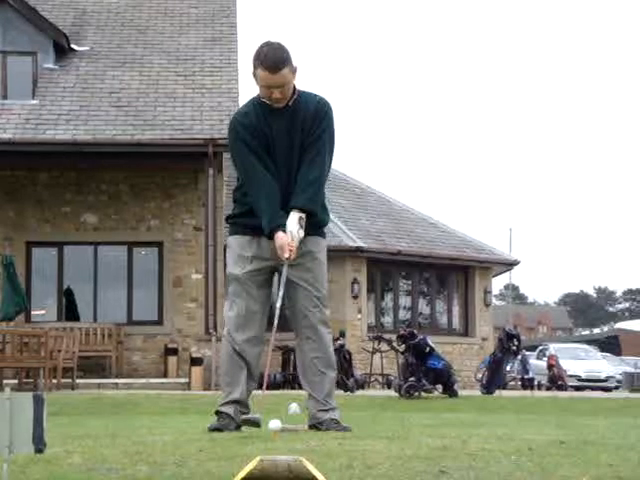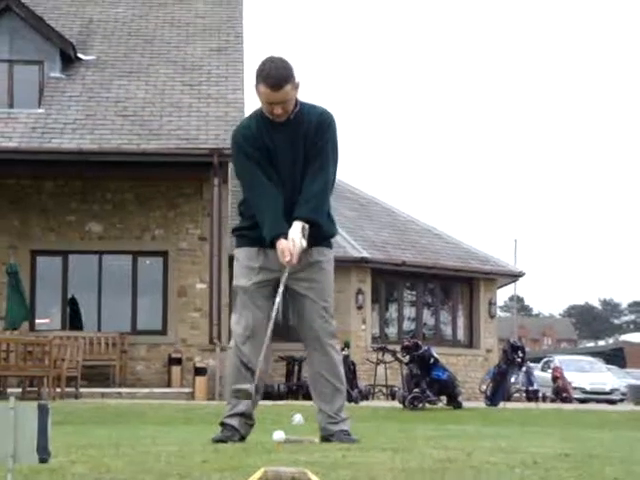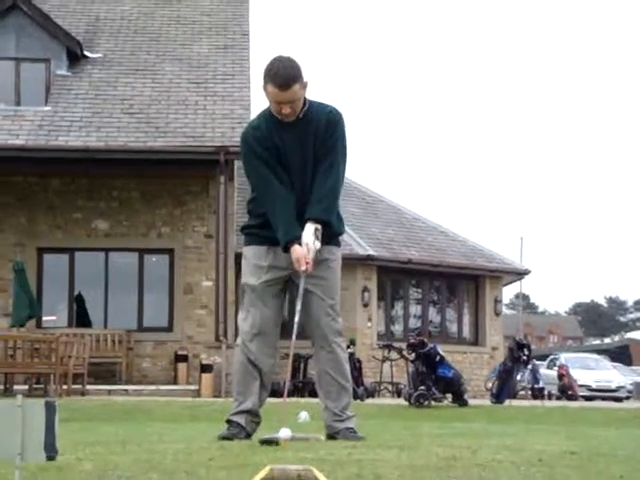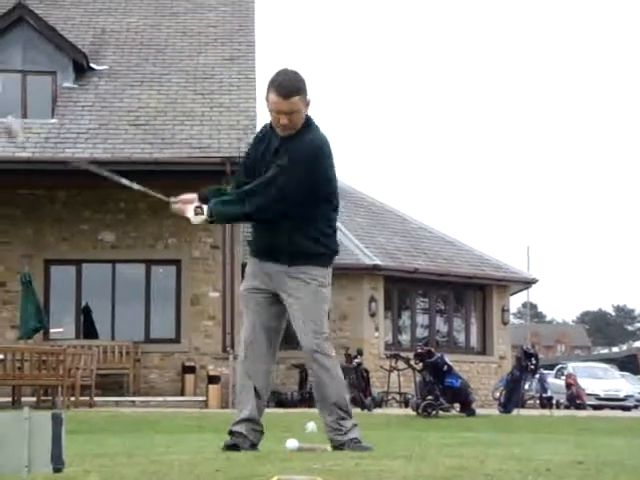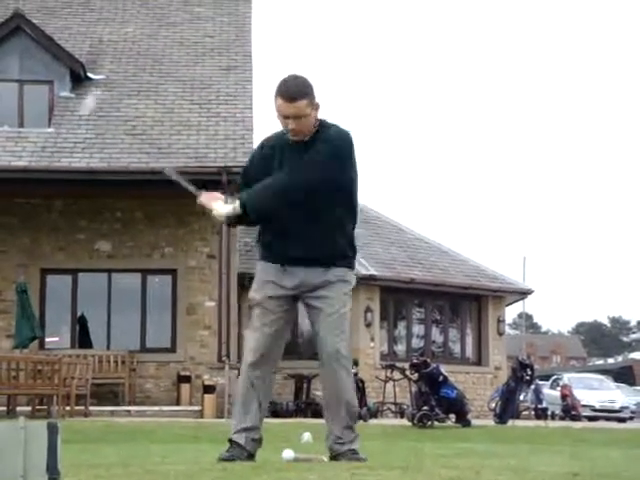
dt=0.7s
person 1, frame 1
left shoulder: (318, 110)
right shoulder: (243, 121)
left elbow: (315, 171)
right elbow: (257, 180)
left wrist: (297, 217)
right wrist: (276, 230)
left hip: (306, 230)
right hip: (251, 232)
left knee: (313, 323)
right knee: (241, 323)
left ankle: (323, 412)
right ankle: (232, 409)
person 1, frame 2
left shoulder: (320, 122)
right shoulder: (245, 134)
left elbow: (320, 181)
right elbow: (260, 191)
left wrist: (300, 227)
right wrist: (279, 238)
left hip: (312, 243)
right hip: (257, 244)
left knee: (321, 335)
right knee: (246, 335)
left ankle: (334, 423)
right ankle: (237, 420)
person 1, frame 3
left shoulder: (329, 121)
right shoulder: (255, 134)
left elbow: (329, 180)
right elbow: (272, 193)
left wrist: (313, 229)
right wrist: (292, 241)
left hip: (320, 241)
right hip: (266, 242)
left knee: (328, 333)
right knee: (254, 333)
left ankle: (340, 421)
right ankle: (243, 417)
person 1, frame 4
left shoulder: (311, 150)
right shoulder: (269, 134)
left elbow: (259, 200)
right elbow: (247, 185)
left wrist: (205, 212)
right wrist: (205, 198)
left hip: (305, 264)
right hip: (264, 259)
left knee: (315, 345)
right knee: (253, 345)
left ankle: (343, 431)
right ankle: (245, 429)
person 1, frame 5
left shoulder: (336, 143)
right shoulder: (271, 148)
left elbow: (287, 189)
right elbow: (250, 195)
left wrist: (234, 205)
right wrist: (232, 207)
left hip: (329, 270)
right hip: (277, 267)
left knee: (334, 355)
right knee: (258, 354)
left ankle: (343, 441)
right ankle: (243, 439)
